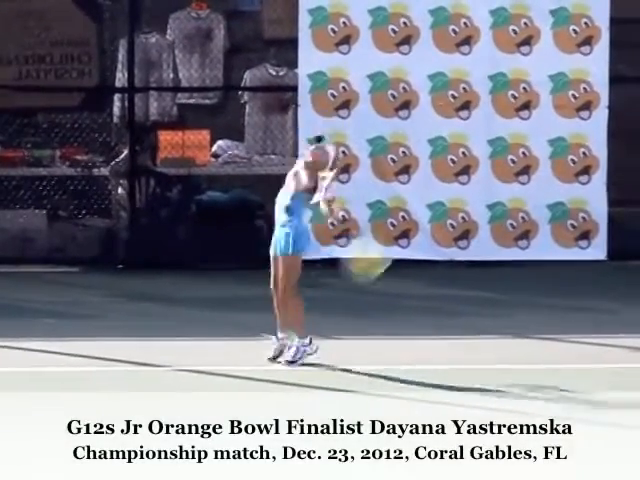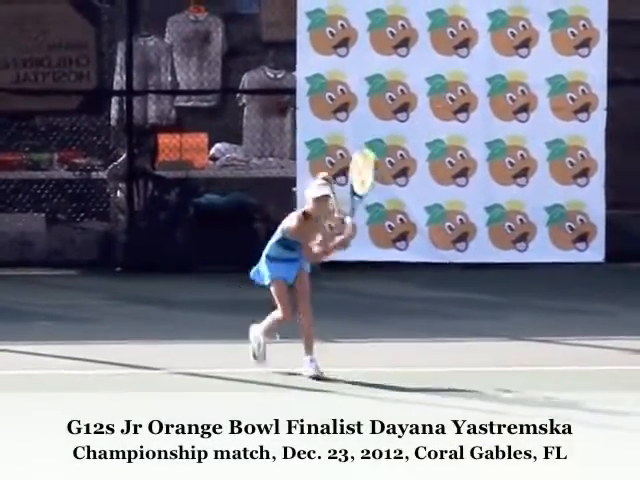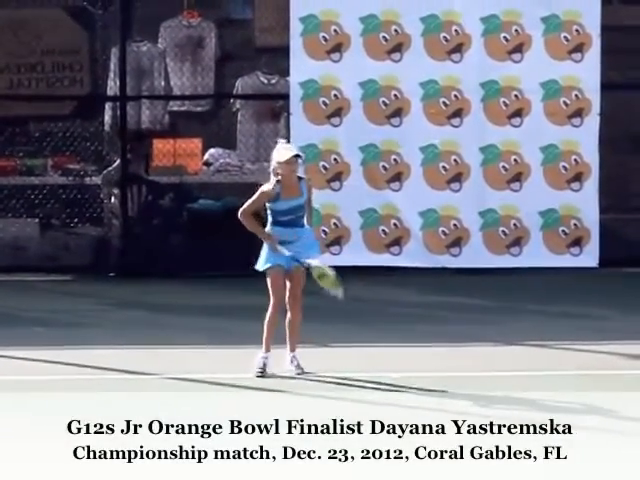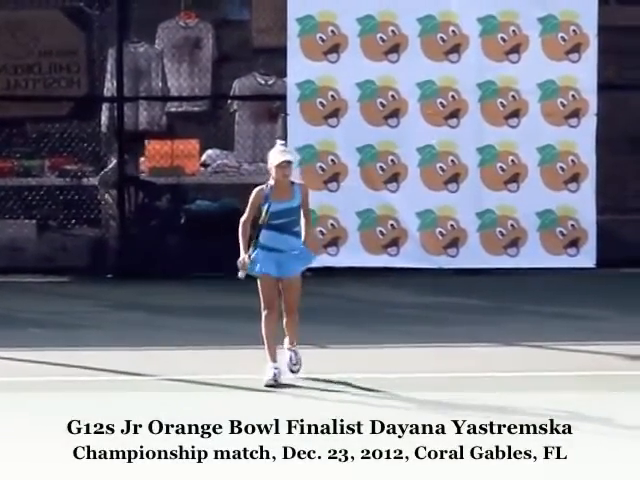
dt=0.7s
person 1, frame 1
left shoulder: (312, 179)
right shoulder: (300, 169)
left hip: (293, 233)
right hip: (283, 230)
left knee: (287, 290)
right knee: (277, 288)
left ankle: (303, 341)
right ankle: (285, 337)
person 1, frame 2
left shoulder: (320, 215)
right shoulder: (298, 221)
right elbow: (313, 255)
left wrist: (329, 241)
right wrist: (343, 239)
left hip: (297, 261)
right hip: (275, 262)
left knee: (305, 308)
right knee: (286, 314)
left ankle: (309, 359)
right ankle: (260, 333)
person 1, frame 3
left shoulder: (305, 184)
right shoulder: (270, 189)
right elbow: (243, 213)
left wrist: (308, 228)
right wrist: (265, 236)
left hip: (299, 246)
right hip: (276, 248)
left knee: (295, 302)
right knee: (277, 303)
left ankle: (292, 355)
right ankle: (264, 354)
person 1, frame 4
left shoulder: (301, 189)
right shoulder: (261, 192)
right elbow: (245, 221)
left wrist: (305, 242)
right wrist: (244, 252)
left hip: (291, 254)
right hip: (266, 254)
left knee: (290, 310)
right knee: (269, 310)
left ankle: (291, 346)
right ankle: (273, 366)
